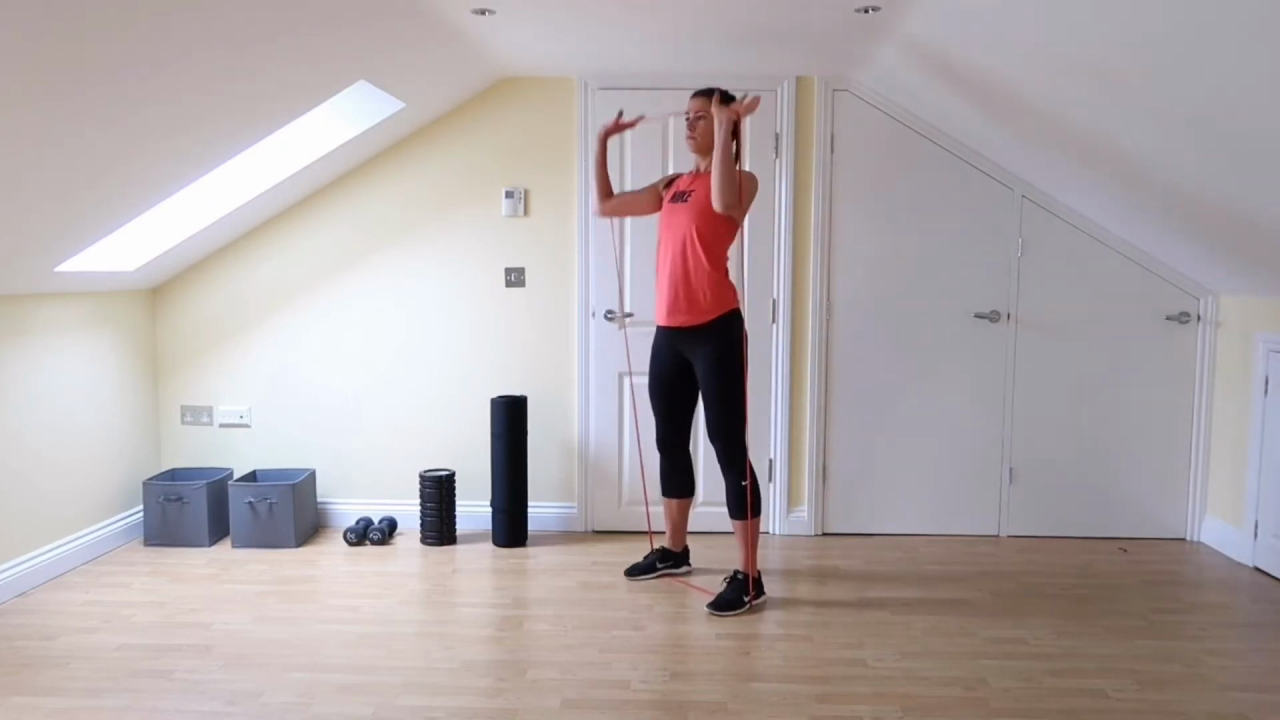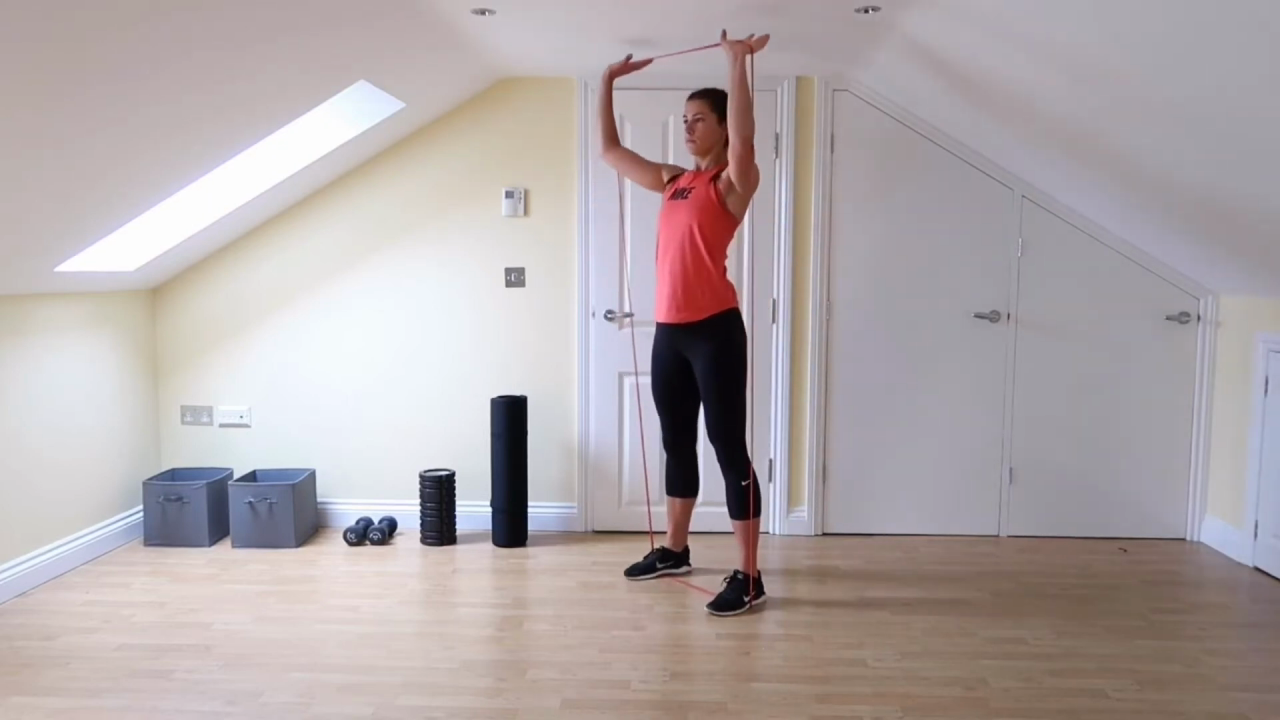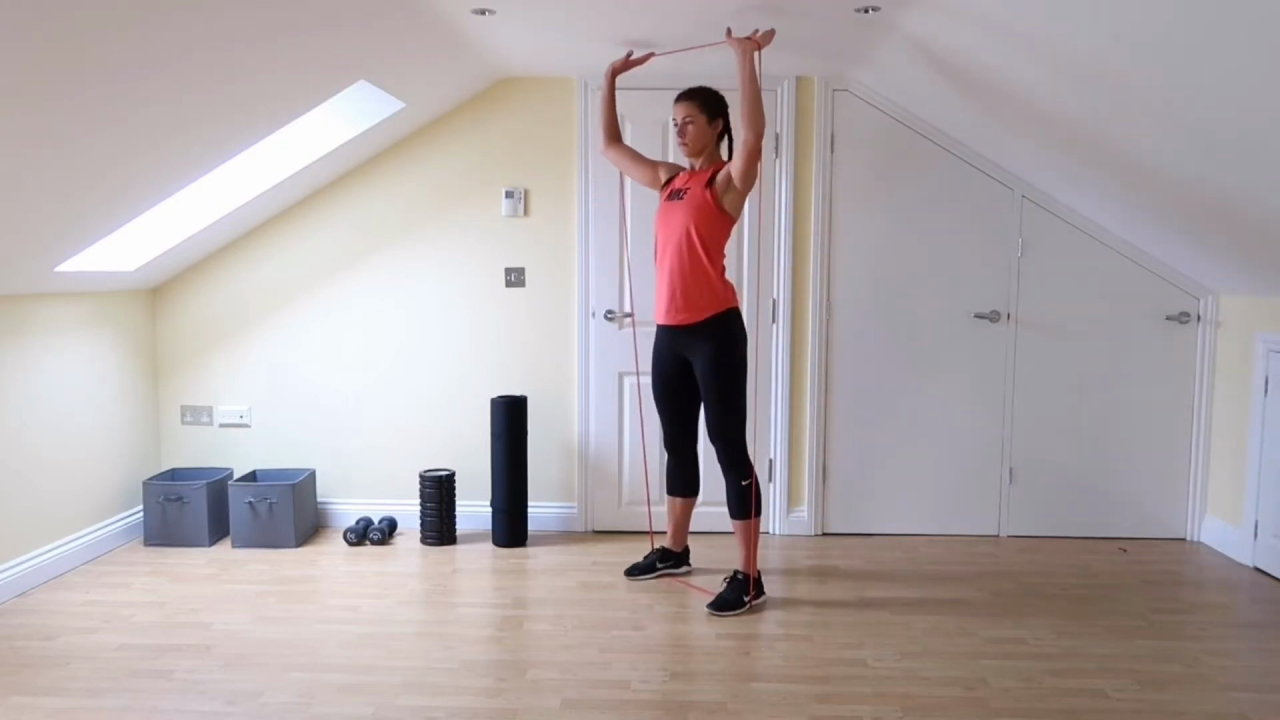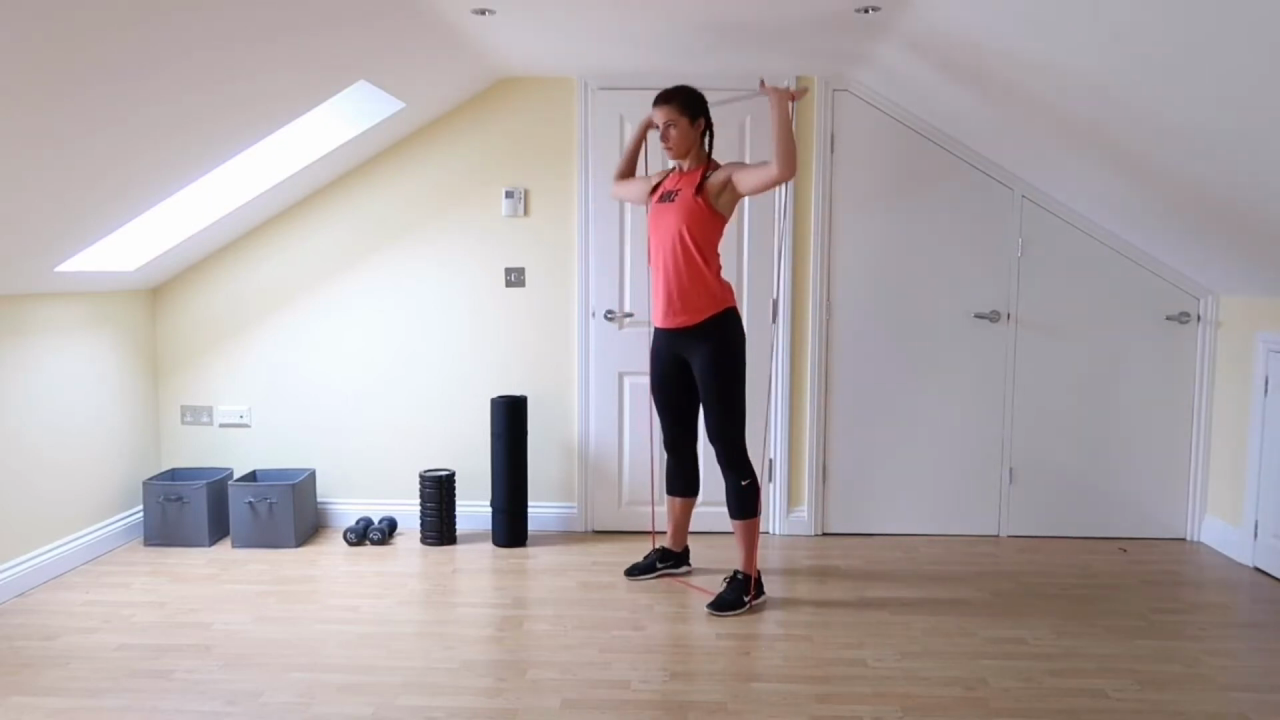
dt=0.4s
person 1, frame 1
left shoulder: (738, 179)
right shoulder: (671, 186)
left elbow: (723, 204)
right elbow: (605, 205)
left wrist: (725, 125)
right wrist: (604, 141)
left hip: (715, 331)
right hip: (670, 332)
left knee: (728, 447)
right knee: (669, 441)
left ankle: (749, 576)
right ankle: (674, 549)
person 1, frame 2
left shoulder: (735, 181)
right shoulder: (671, 180)
left elbow: (743, 141)
right elbow: (609, 150)
left wrist: (738, 63)
right wrist: (609, 82)
left hip: (714, 330)
right hip: (670, 331)
left knee: (728, 448)
right knee: (676, 443)
left ankle: (748, 577)
right ankle: (674, 549)
person 1, frame 3
left shoulder: (730, 179)
right shoulder: (667, 178)
left elbow: (754, 134)
right elbow: (610, 144)
left wrist: (746, 58)
right wrist: (612, 78)
left hip: (714, 330)
right hip: (669, 331)
left knee: (729, 448)
right knee: (677, 443)
left ankle: (748, 576)
right ankle: (674, 549)
person 1, frame 4
left shoulder: (722, 179)
right shoulder: (661, 182)
left elbow: (782, 169)
right elbow: (618, 185)
left wrist: (779, 106)
right wrist: (641, 128)
left hip: (712, 331)
right hip: (667, 333)
left knee: (728, 448)
right knee: (677, 444)
left ankle: (748, 576)
right ankle: (674, 549)
